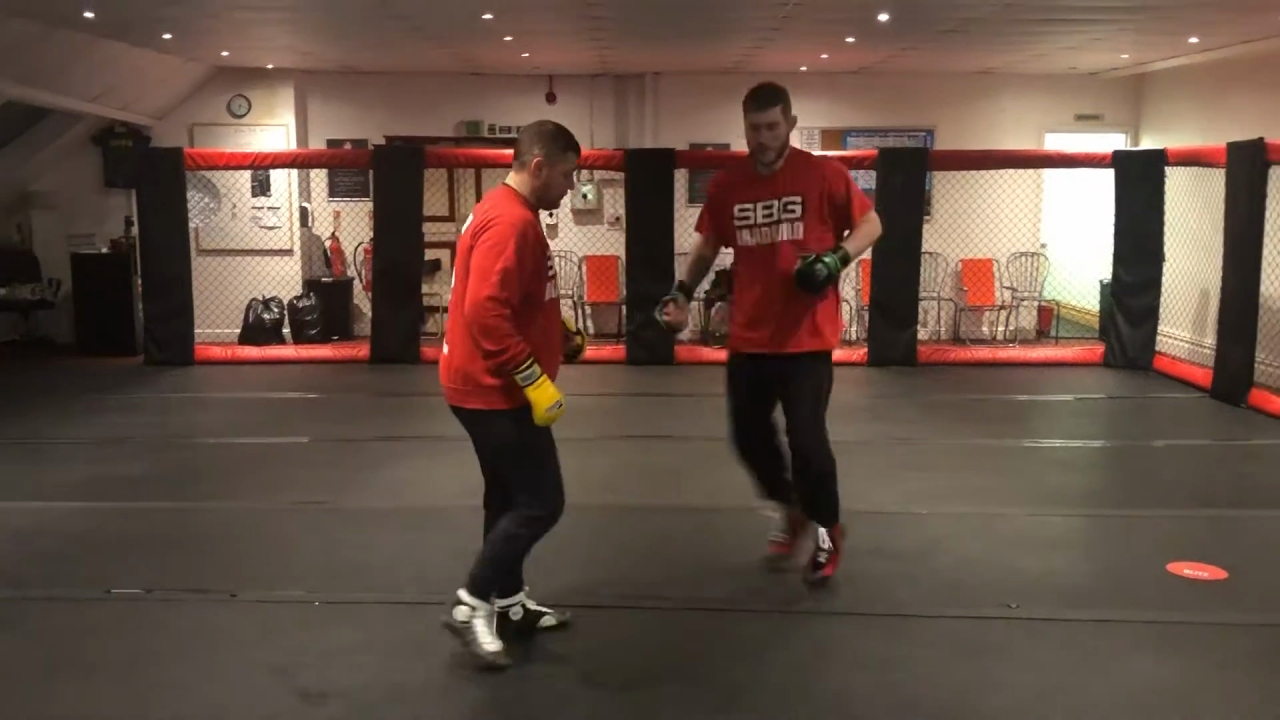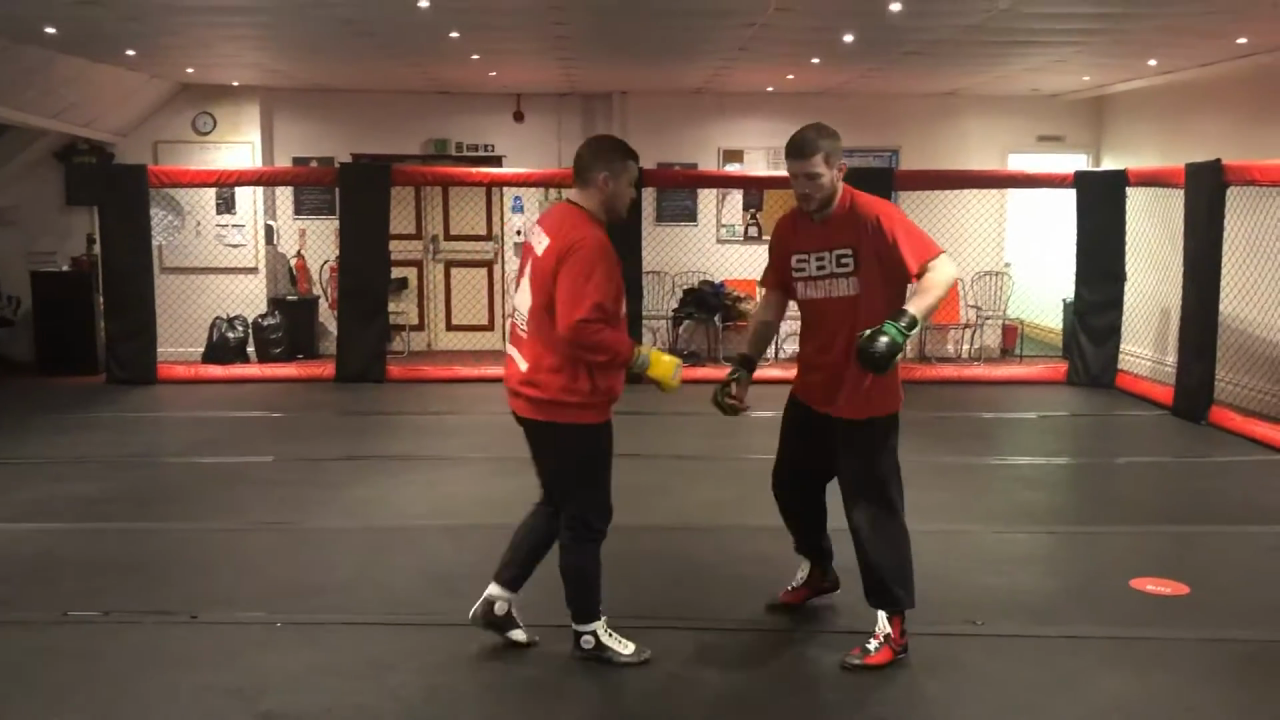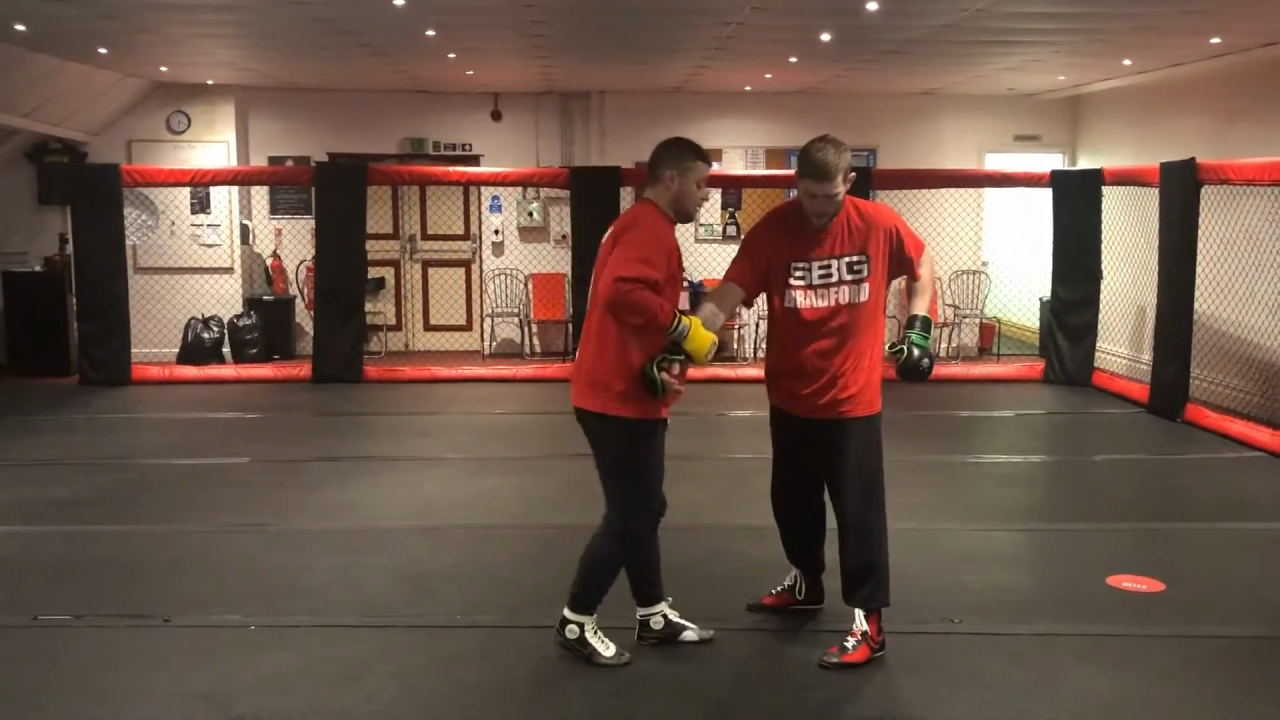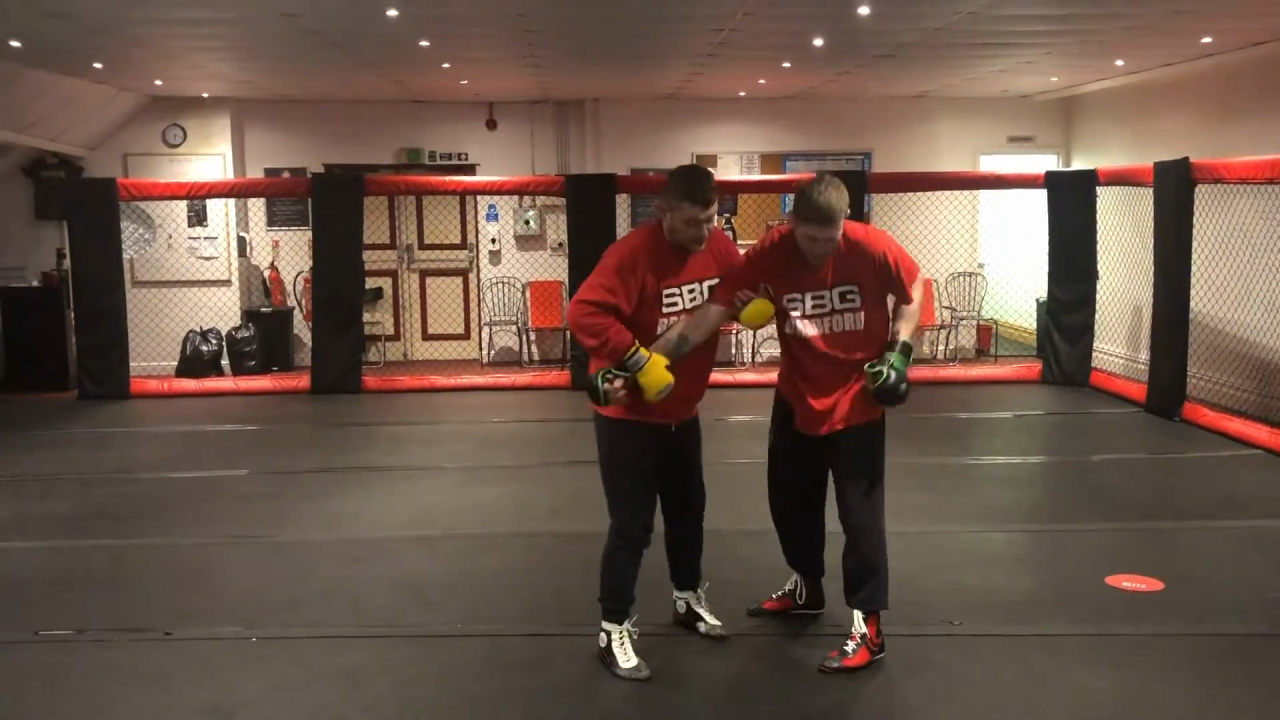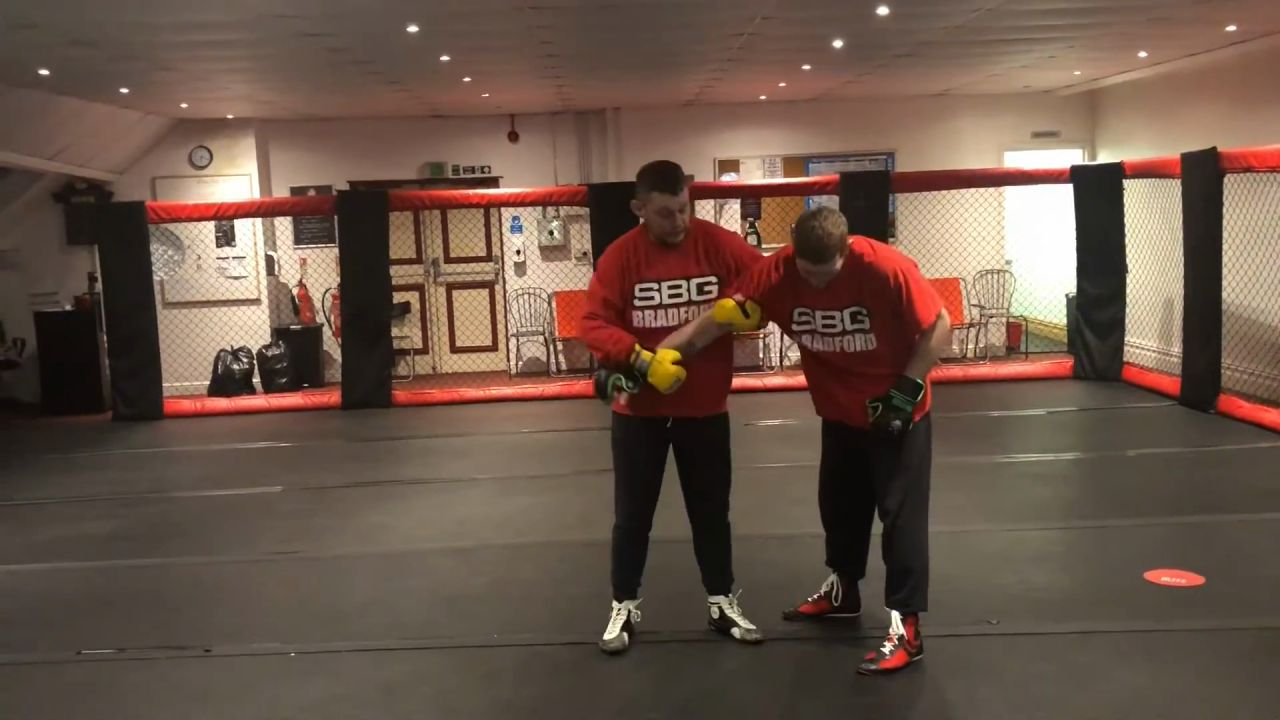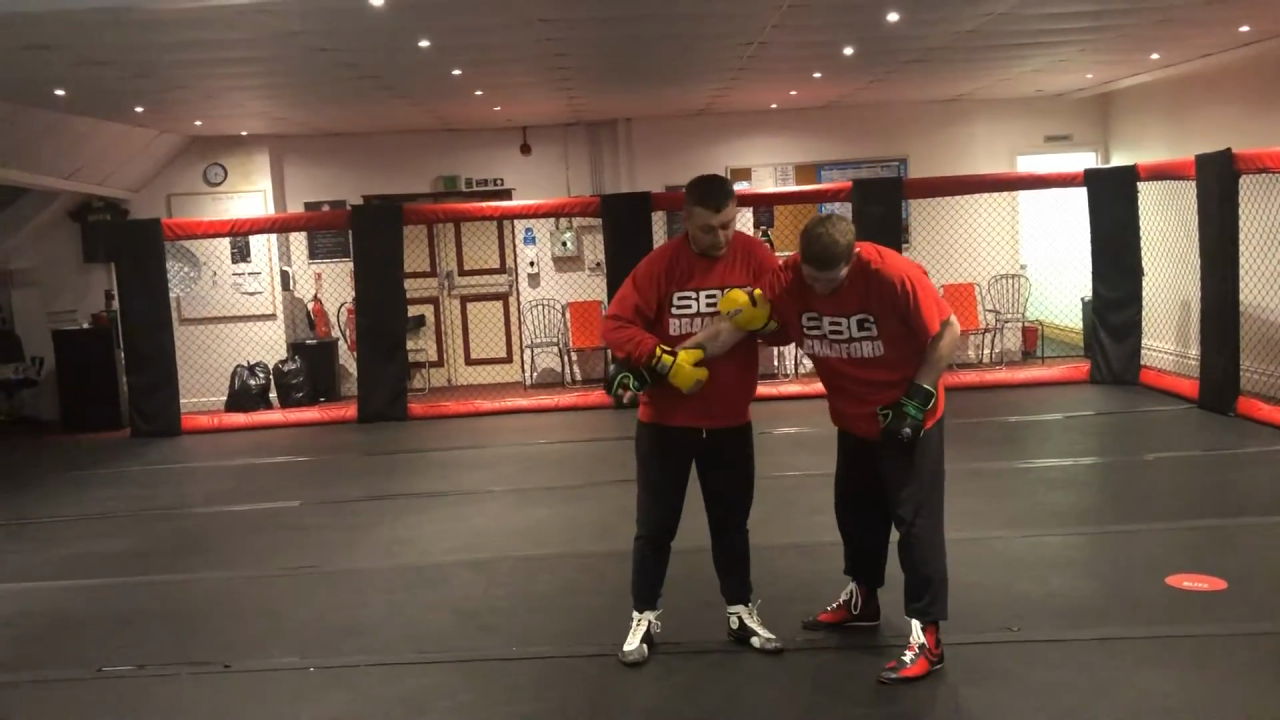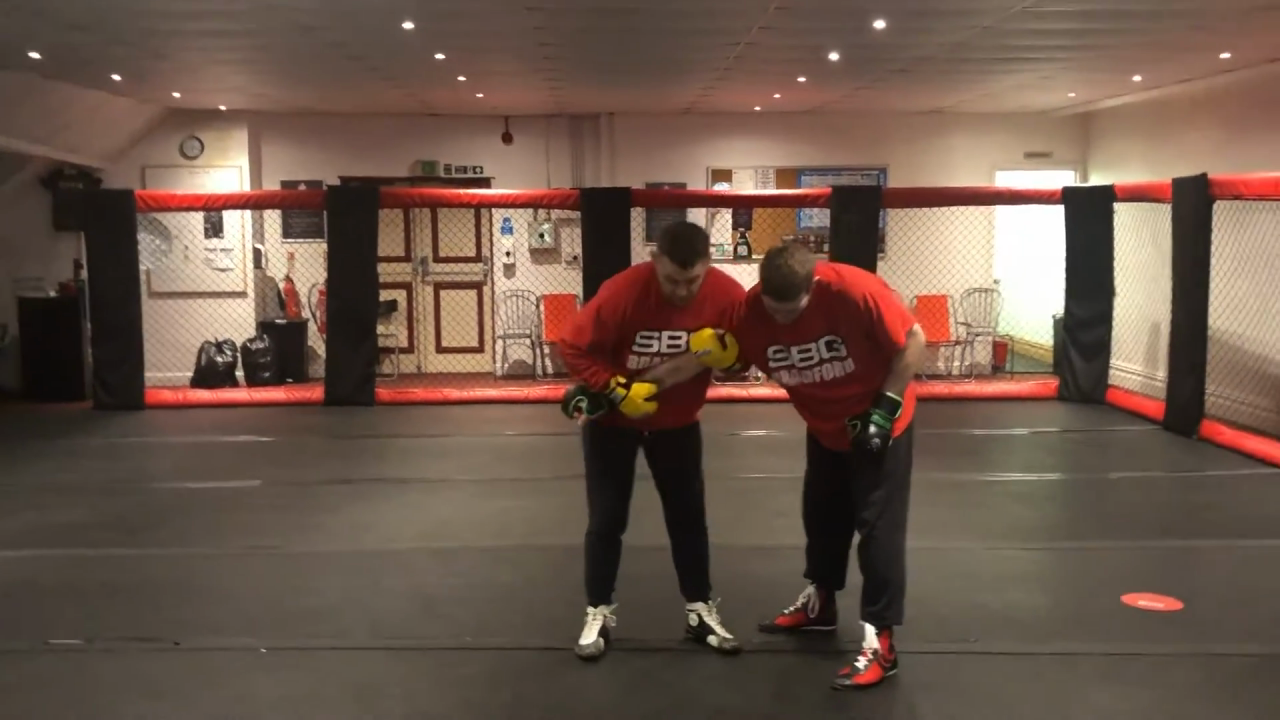
dt=0.7s
person 1, frame 1
left shoulder: (506, 212)
right shoulder: (512, 222)
right elbow: (487, 312)
left wrist: (559, 331)
right wrist: (534, 382)
left hip: (489, 387)
right hip: (494, 392)
left knee: (510, 496)
right knee: (541, 502)
left ankle: (507, 604)
right ankle: (471, 605)
person 1, frame 2
left shoulder: (552, 222)
right shoulder: (588, 243)
right elbow: (582, 329)
left wrist: (624, 351)
right wrist: (647, 361)
left hip: (539, 393)
right hip: (569, 404)
left knee: (557, 504)
right knee: (586, 520)
left ankle: (497, 599)
right ankle: (589, 632)
person 1, frame 3
left shoulder: (652, 228)
right shoulder: (646, 229)
right elbow: (621, 293)
left wrist: (694, 328)
right wrist: (686, 330)
left hip: (640, 398)
right hip: (619, 400)
left knee: (645, 510)
right knee: (629, 516)
left ankle: (654, 615)
right ankle: (577, 621)
person 1, frame 4
left shoulder: (717, 245)
right shoulder: (633, 254)
left elbow: (746, 287)
right elbow: (584, 313)
right wrist: (641, 362)
left hip: (680, 411)
right hip: (627, 412)
left knee: (687, 509)
right knee: (632, 525)
left ankle: (688, 599)
right ankle: (614, 631)
person 1, frame 5
left shoulder: (717, 243)
right shoulder: (621, 256)
right elbow: (593, 323)
right wrist: (644, 362)
left hip: (705, 410)
right hip: (639, 411)
left knee: (712, 512)
right knee: (632, 515)
left ankle: (722, 604)
right ankle: (624, 607)
person 1, frame 6
left shoulder: (755, 256)
right shoulder: (661, 263)
right elbow: (616, 325)
right wrist: (666, 362)
left hip: (730, 421)
right hip: (664, 420)
left knee: (731, 522)
right knee: (655, 524)
left ankle: (741, 613)
right ankle: (643, 618)
person 1, frame 7
left shoulder: (727, 294)
right shoulder: (622, 293)
right elbow: (574, 348)
right wrist: (620, 392)
left hip: (678, 420)
right hip: (613, 417)
left knee: (689, 515)
right knee: (607, 518)
left ankle: (701, 611)
right ankle: (598, 613)
person 2, frame 1
left shoulder: (822, 174)
right shoulder: (727, 183)
left elbow: (870, 225)
right elbow: (708, 244)
left wrist: (836, 258)
right wrist: (684, 290)
left hip: (806, 335)
right hip: (748, 335)
left knee: (807, 438)
right knee: (749, 437)
left ankle: (824, 526)
right ankle: (790, 508)
person 2, frame 2
left shoulder: (875, 217)
right shoulder: (788, 228)
left elbow: (942, 270)
right elbow: (773, 303)
left wrist: (899, 325)
right wrist: (745, 366)
left hip: (867, 395)
right hip: (810, 390)
left knee: (873, 509)
right knee: (791, 486)
left ankle: (892, 623)
right ankle: (817, 570)
person 2, frame 3
left shoulder: (880, 224)
right shoulder: (771, 231)
left elbow: (922, 267)
right elbow: (724, 299)
left wrist: (917, 328)
left hip: (853, 398)
right hip: (789, 396)
left knee: (858, 506)
right knee: (791, 497)
left ankle: (868, 623)
right ankle: (805, 581)
person 2, frame 4
left shoulder: (874, 248)
right shoulder: (767, 256)
left elbow: (912, 291)
right elbow: (708, 315)
left wrist: (898, 353)
left hip: (857, 404)
right hip: (795, 401)
left knee: (860, 512)
right knee: (789, 500)
left ankle: (867, 625)
right ankle: (806, 586)
person 2, frame 5
left shoulder: (887, 268)
right shoulder: (777, 273)
left elbow: (938, 326)
right elbow: (717, 320)
left wrist: (905, 391)
left hip: (898, 410)
right hip: (839, 412)
left knee: (902, 511)
right knee: (839, 504)
left ankle: (906, 626)
right ankle: (842, 589)
person 2, frame 6
left shoulder: (894, 275)
right shoulder: (787, 280)
left elbow: (947, 330)
right elbow: (734, 325)
left wrist: (916, 398)
left hip: (910, 416)
right hip: (853, 420)
left knee: (916, 519)
right knee: (855, 512)
left ankle: (926, 635)
right ankle: (861, 598)
person 2, frame 7
left shoulder: (854, 290)
right shoulder: (750, 312)
left elbow: (912, 341)
right elbow: (706, 357)
left wrist: (883, 409)
left hip: (882, 422)
right hip: (825, 425)
left knee: (879, 525)
right knee: (822, 518)
left ankle: (880, 641)
right ankle: (818, 604)
